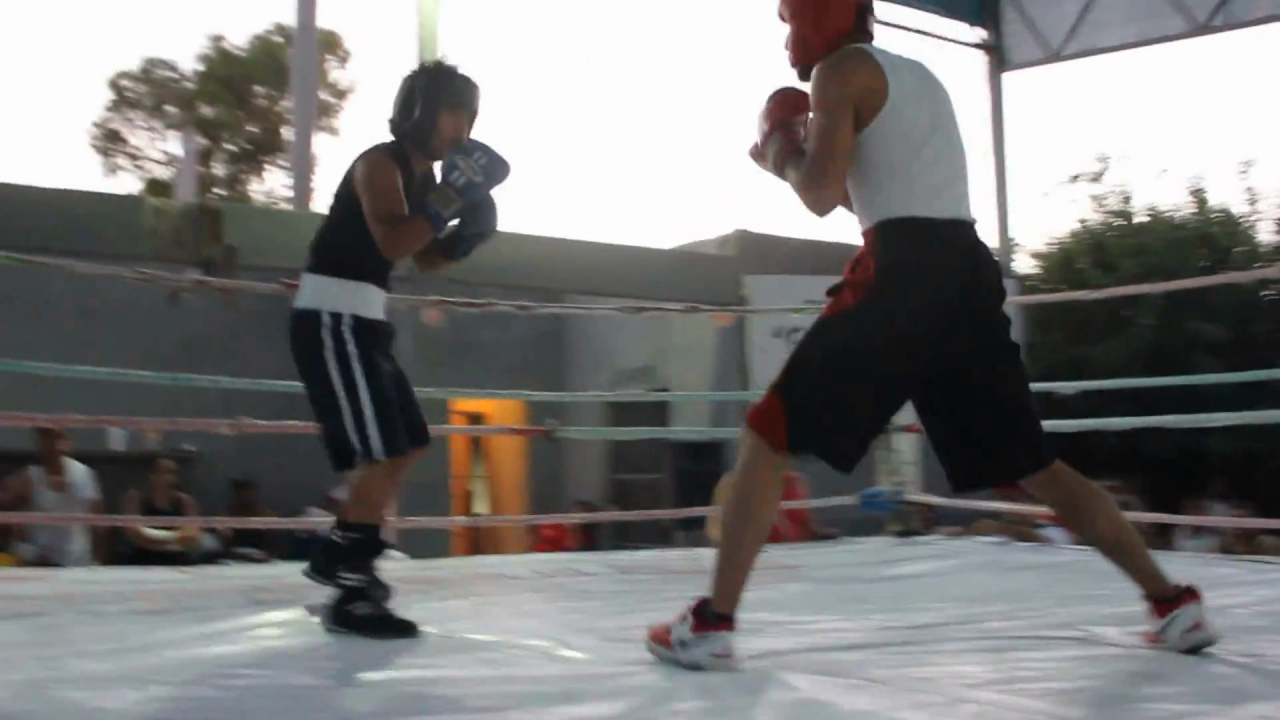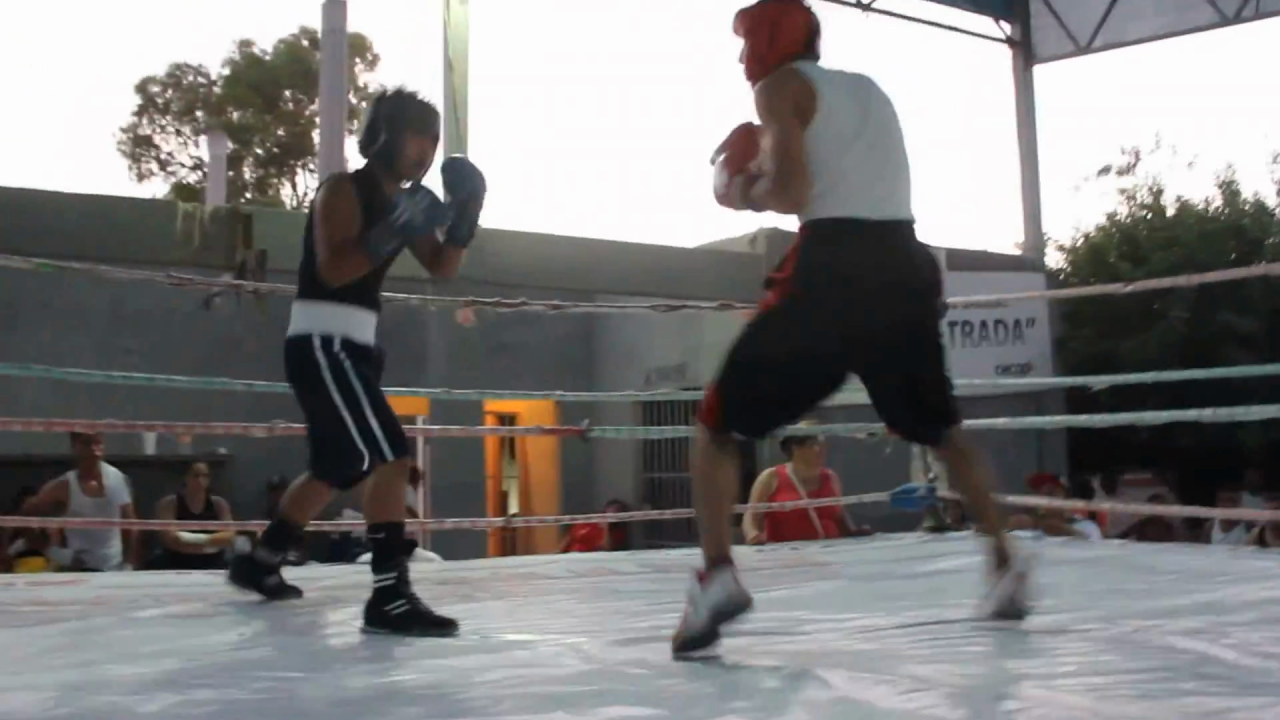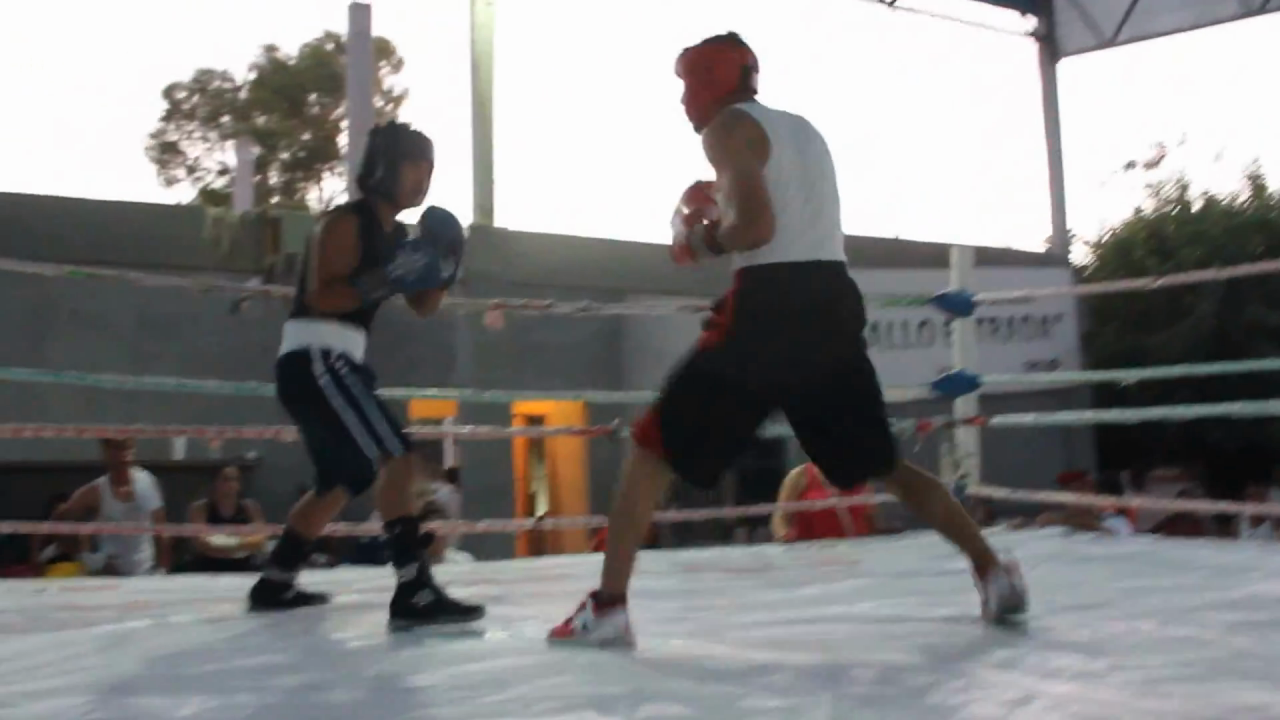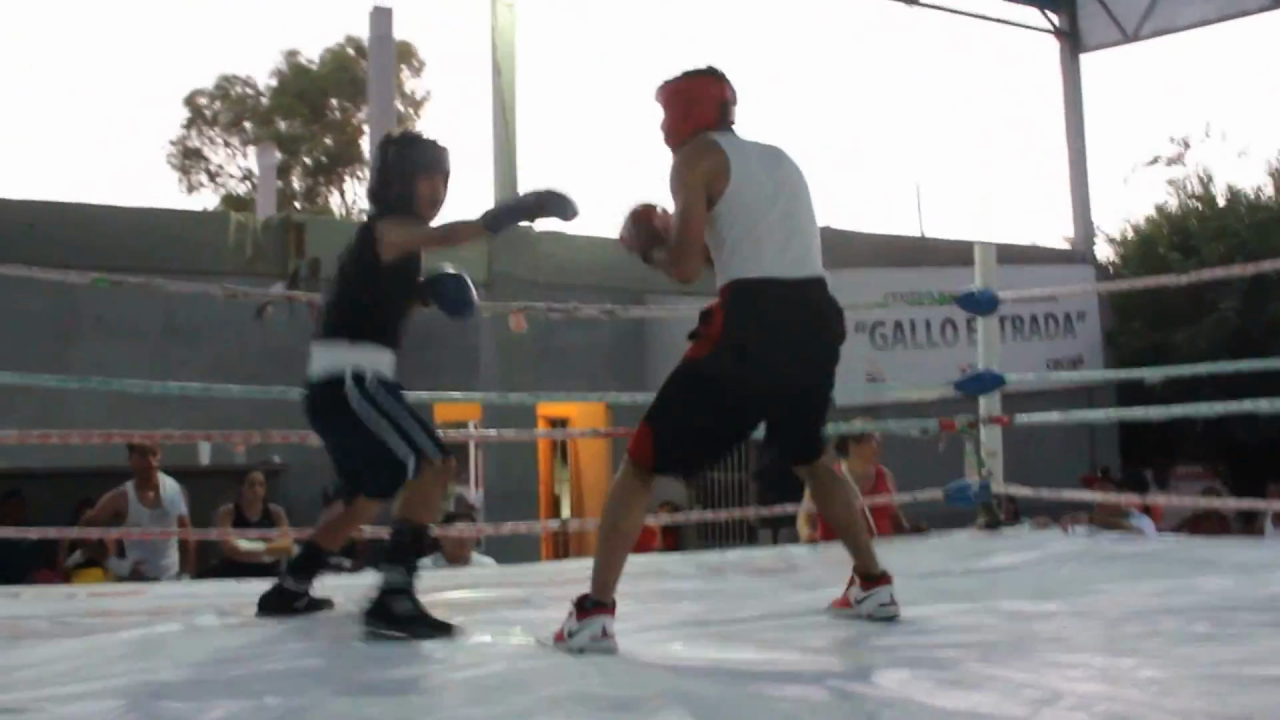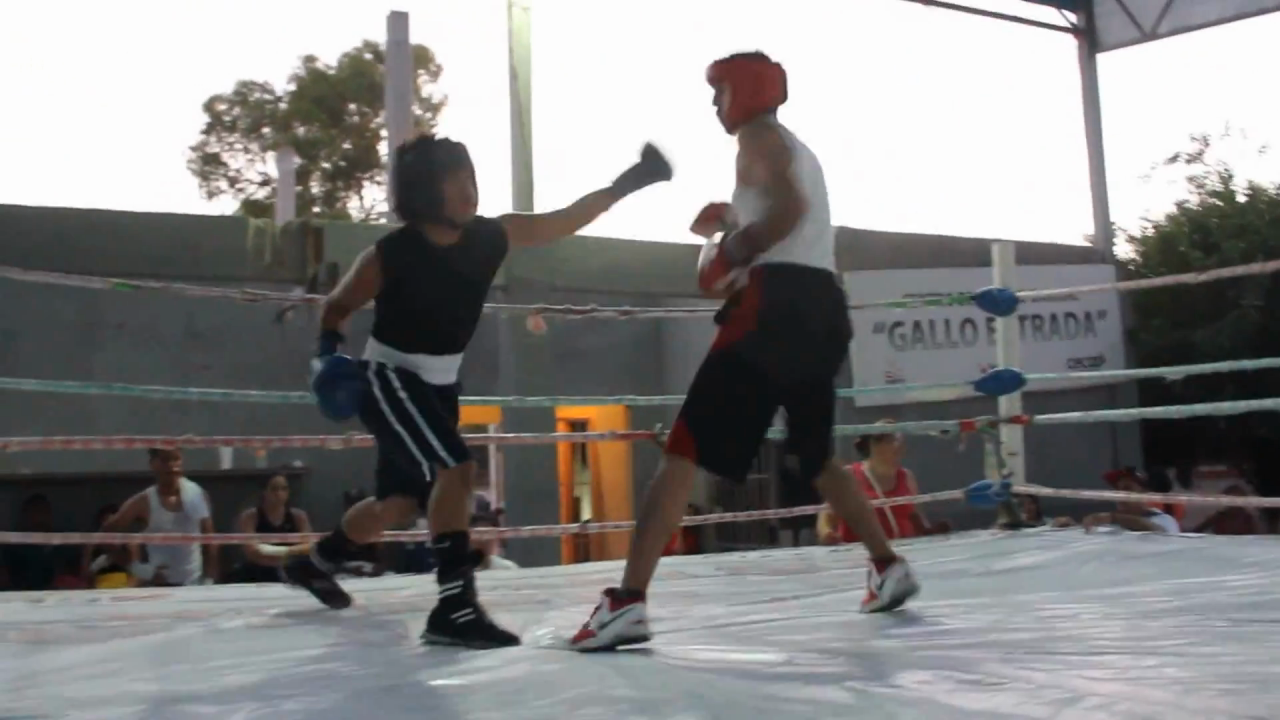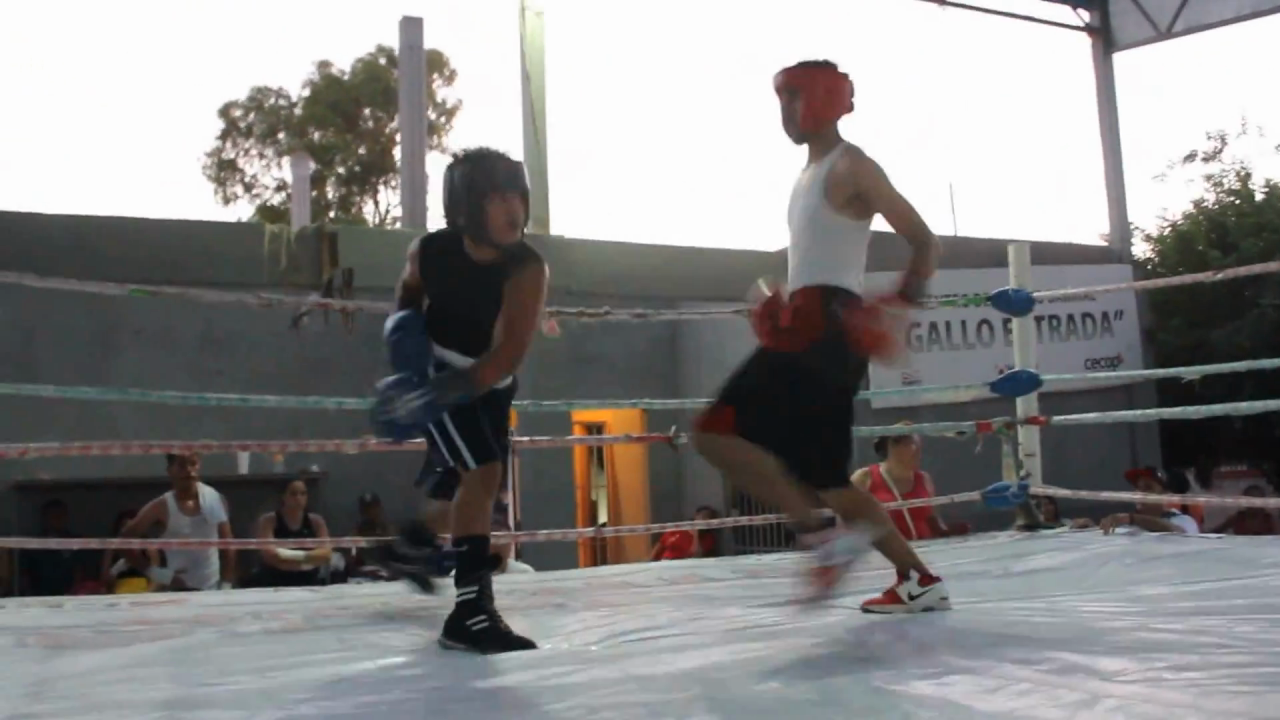
dt=0.2s
person 1, frame 1
left shoulder: (840, 73)
right shoulder: (922, 78)
left elbow: (819, 195)
left wrist: (781, 156)
right wrist: (807, 154)
left hip: (899, 277)
right hip: (966, 273)
left knee: (767, 435)
right knee: (1030, 463)
left ankle: (712, 621)
right ankle: (1170, 601)
person 1, frame 2
left shoulder: (783, 87)
right shoulder: (866, 89)
left elbow: (792, 193)
left wrist: (736, 188)
left hip: (832, 271)
right hip: (903, 267)
left knee: (716, 423)
right knee: (939, 428)
left ankle: (718, 576)
right ankle: (1005, 566)
person 1, frame 3
left shoulder: (727, 131)
right shoulder: (802, 131)
left elbow: (759, 225)
left wrist: (700, 237)
left hip: (765, 311)
right hip: (834, 305)
left knee: (648, 450)
right knee: (883, 465)
left ankle: (605, 605)
right ankle: (989, 568)
person 1, frame 4
left shoulder: (697, 159)
right shoulder: (779, 161)
left elbow: (685, 260)
left wrist: (640, 243)
right wrist: (673, 234)
left hip: (750, 323)
right hip: (816, 318)
left knee: (644, 462)
right knee: (808, 458)
left ankle: (595, 612)
right ankle: (871, 580)
person 1, frame 5
left shoulder: (765, 141)
right shoulder: (783, 149)
left elbow: (789, 208)
left wrist: (729, 248)
right wrist: (728, 227)
left hip: (777, 309)
right hip: (824, 312)
left knee: (684, 453)
right knee: (815, 461)
left ankle: (625, 605)
right ankle: (888, 566)
person 1, frame 6
left shoulder: (851, 165)
right shoulder: (814, 170)
left elbow: (923, 239)
left wrist: (900, 299)
right wrist: (778, 303)
left hip: (820, 326)
right hip: (818, 327)
left knee: (716, 435)
right knee: (823, 475)
left ankle: (828, 533)
right ankle: (917, 578)
person 2, frame 1
left shoulder: (426, 176)
right shoulder: (379, 165)
left elbow: (427, 261)
right elbow: (394, 242)
left wrist: (470, 227)
right wrist: (453, 194)
left hip: (361, 320)
right hip: (330, 318)
left knee: (405, 447)
right knee: (382, 454)
left ankle: (346, 555)
right ankle: (352, 595)
person 2, frame 2
left shoulder: (405, 202)
right shoulder: (344, 192)
left elbow: (443, 269)
right elbow: (334, 269)
left wrist: (465, 214)
right wrist: (391, 230)
left hip: (351, 345)
right hip: (321, 342)
left knee: (334, 469)
right knee: (389, 459)
left ankle: (257, 561)
right ankle: (391, 598)
person 2, frame 3
left shoulder: (395, 235)
right shoulder: (342, 225)
left elbow: (424, 306)
right elbow: (323, 297)
left wrist: (439, 264)
right wrist: (393, 274)
left hip: (332, 363)
right hip: (315, 359)
left knee: (336, 482)
right knee: (397, 459)
left ankle: (276, 581)
right ankle: (414, 589)
person 2, frame 4
left shoulder: (397, 234)
right shoulder: (388, 226)
right elbow: (438, 237)
left wrist: (436, 288)
right wrist: (517, 208)
left hip: (357, 383)
right hip: (347, 381)
left knee: (368, 498)
right knee: (430, 466)
left ankle: (288, 588)
right ankle: (394, 597)
person 2, frame 5
left shoulder: (488, 234)
right shoulder: (388, 252)
left elbow: (566, 219)
right elbow: (336, 306)
left wrist: (633, 179)
right wrist: (329, 356)
left hip: (438, 384)
right hip: (390, 378)
left knee: (398, 501)
right knee: (455, 472)
left ankle: (315, 561)
right ankle: (454, 610)
person 2, frame 6
left shoulder: (527, 267)
right shoulder: (432, 250)
left elbow: (505, 359)
left wrist: (438, 393)
right wrist: (407, 323)
left hip: (489, 384)
right hip: (432, 375)
left knee: (482, 483)
right knee: (482, 472)
left ankle: (414, 539)
right ankle: (470, 612)
